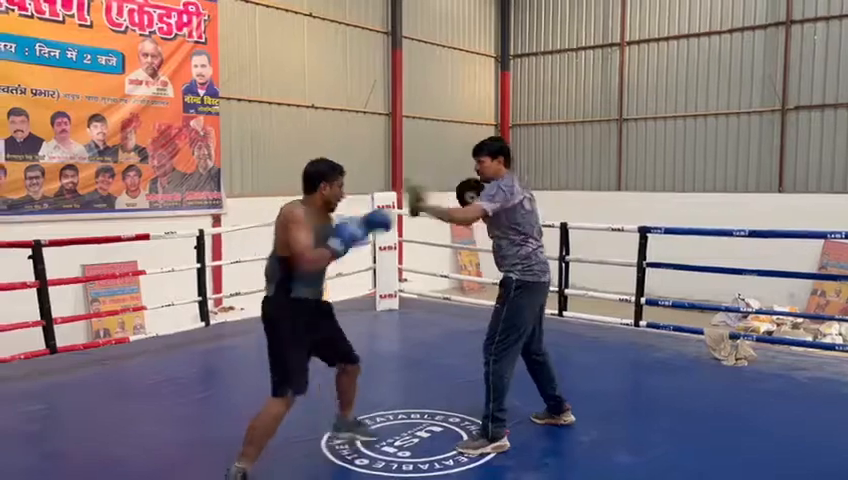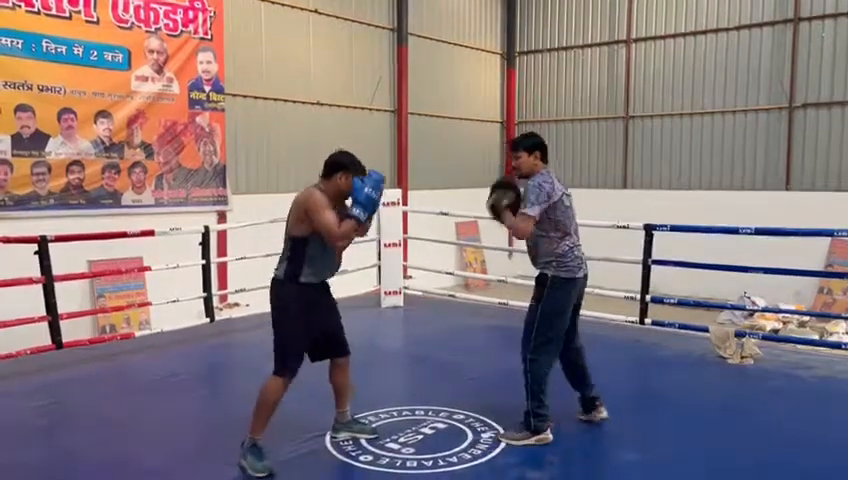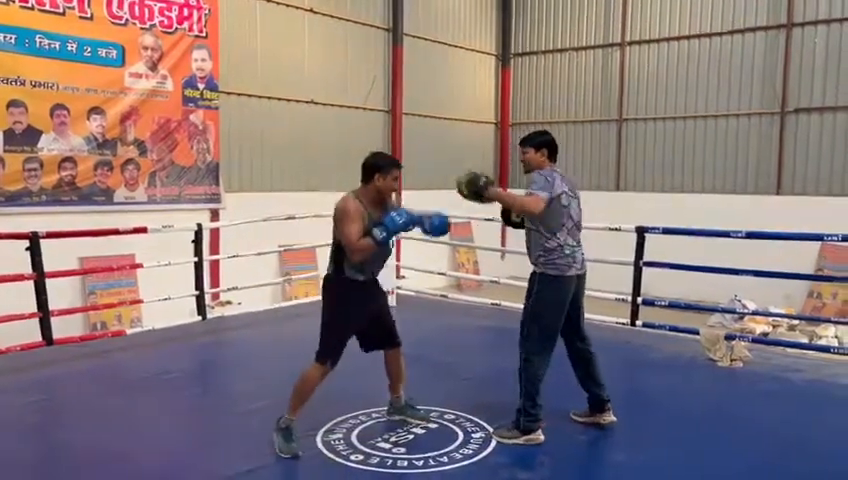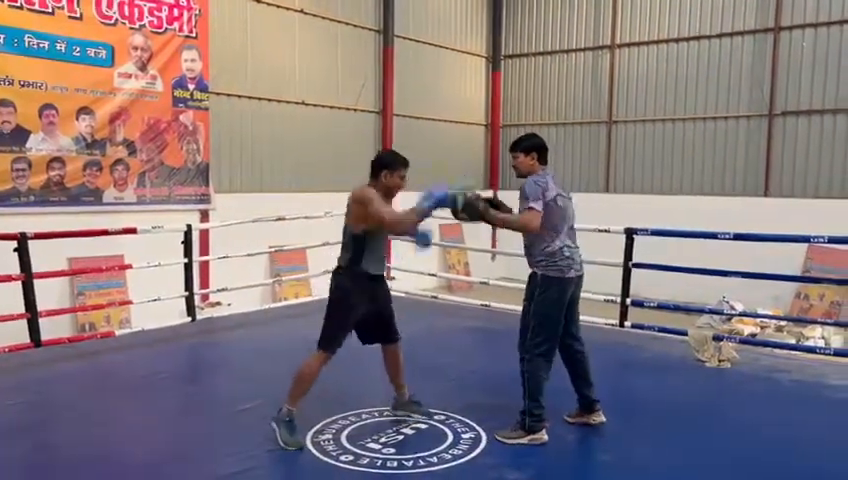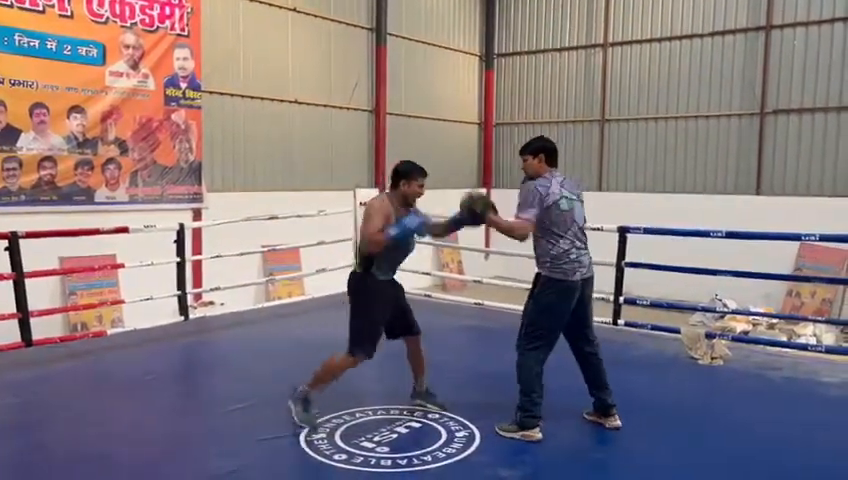
dt=1s
person 1, frame 1
left shoulder: (501, 189)
right shoulder: (516, 188)
left elbow: (465, 216)
left wrist: (425, 206)
right wrist: (477, 203)
left hip: (522, 279)
right hip: (536, 276)
left knee: (498, 351)
right knee: (532, 347)
left ankle: (494, 433)
right ankle: (558, 409)
person 1, frame 2
left shoulder: (537, 185)
right shoulder: (554, 183)
left elbow: (522, 230)
left wrist: (503, 211)
right wrist: (511, 209)
left hip: (557, 275)
right hip: (575, 271)
left knee: (536, 349)
right knee: (567, 342)
left ankle: (538, 426)
right ankle: (591, 404)
person 1, frame 3
left shoulder: (543, 178)
right shoulder: (565, 184)
left elbow: (534, 206)
left wrist: (489, 190)
right wrist: (523, 222)
left hip: (552, 273)
right hip: (574, 269)
left knee: (534, 347)
right knee: (577, 339)
left ankle: (529, 425)
right ankle: (601, 407)
person 1, frame 4
left shoulder: (534, 183)
right shoulder: (553, 184)
left elbow: (531, 223)
left wrist: (490, 215)
right wrist: (497, 214)
left hip: (550, 274)
right hip: (571, 271)
left knee: (534, 349)
right knee: (570, 341)
left ankle: (533, 425)
right ankle: (590, 407)
person 1, frame 5
left shoulder: (536, 188)
right shoulder: (572, 188)
left elbow: (521, 231)
left wrist: (487, 217)
right wrist: (540, 219)
left hip: (556, 277)
right hip: (582, 273)
left knee: (531, 347)
right knee: (585, 342)
left ankle: (528, 422)
right ankle: (606, 410)
person 2, frame 1
left shoulder: (321, 216)
right shoulder: (295, 213)
left elbow: (326, 246)
right elbow: (308, 262)
left wrist: (365, 225)
right wrist: (340, 241)
left hip: (312, 306)
right hip: (285, 311)
left knee: (350, 363)
right knee: (284, 397)
left ankle: (346, 422)
person 2, frame 2
left shoulder: (333, 201)
right shoulder: (313, 198)
left elbow: (355, 230)
right elbow: (339, 240)
left wrist: (368, 199)
right wrist: (362, 205)
left hip: (317, 290)
right hip: (292, 292)
left knee: (341, 356)
right knee: (284, 372)
left ankle: (343, 420)
right ankle: (251, 446)
person 2, frame 3
left shoulder: (383, 202)
right shoulder: (350, 206)
left elbow: (404, 214)
right elbow: (355, 251)
left wrist: (424, 220)
right wrist: (386, 229)
left hip: (369, 285)
right hip: (343, 289)
left knee: (393, 346)
right knee: (324, 363)
left ankle: (398, 404)
right ankle: (285, 425)
person 2, frame 4
left shoulder: (376, 198)
right shoulder: (365, 195)
left elbow: (392, 225)
right elbow: (396, 225)
left wrist: (415, 232)
right wrist: (430, 202)
left hip: (370, 281)
right hip: (351, 282)
left knee: (391, 341)
right knee: (326, 351)
left ankle: (402, 399)
right ankle: (285, 416)
person 2, frame 5
left shoulder: (408, 209)
right shoulder: (379, 205)
left elbow: (436, 230)
right elbow: (368, 244)
left wrist: (462, 219)
right wrist: (400, 229)
left hip: (387, 284)
right hip: (367, 285)
left knee: (413, 336)
right knee: (357, 355)
left ankle: (420, 390)
right ankle: (303, 395)
